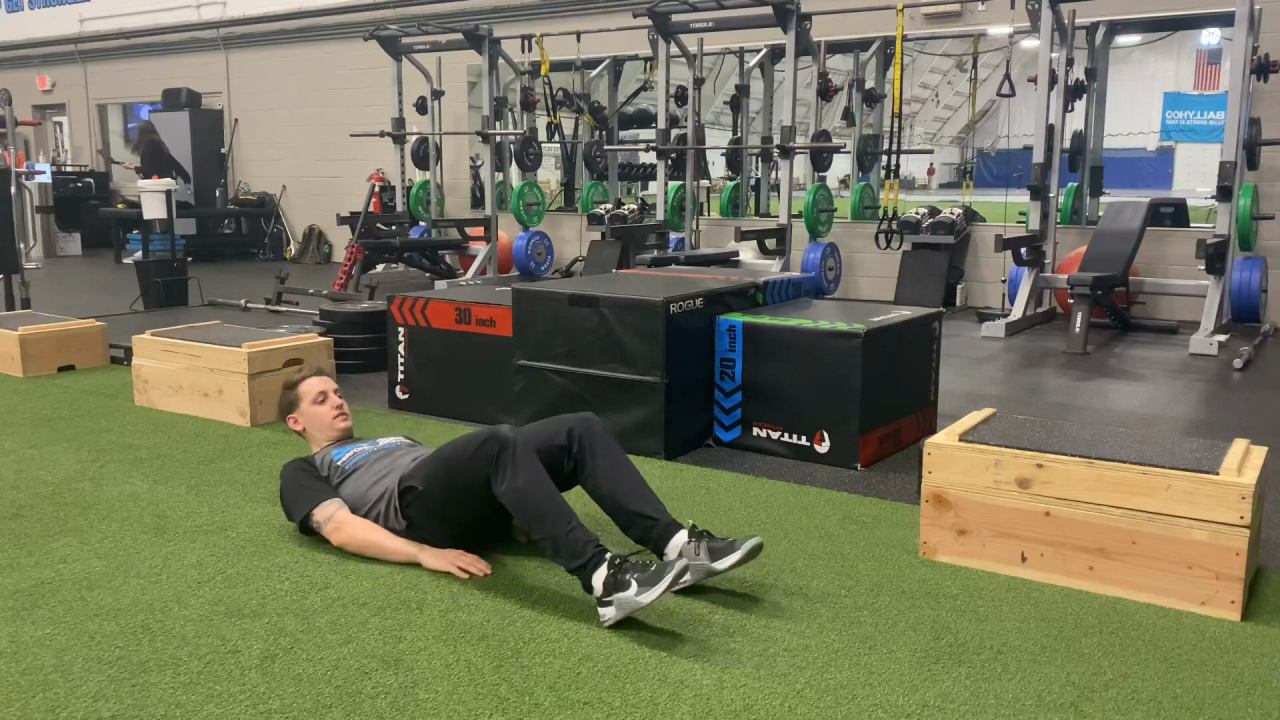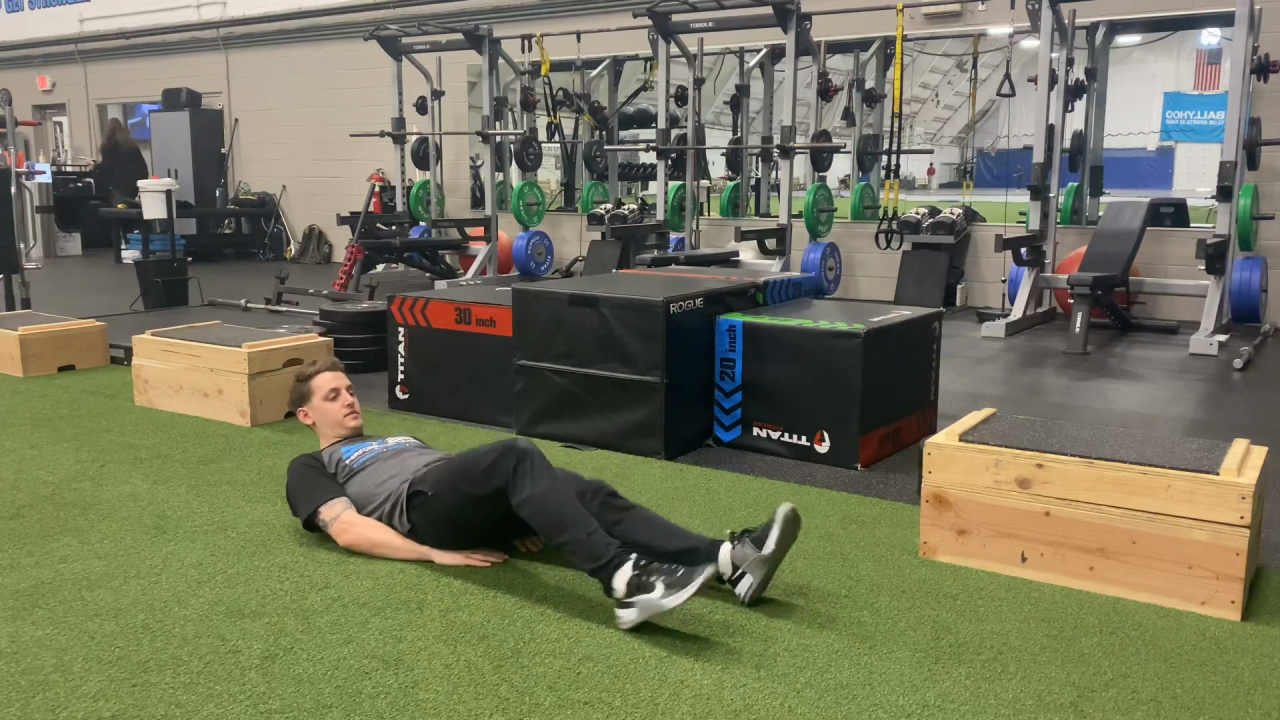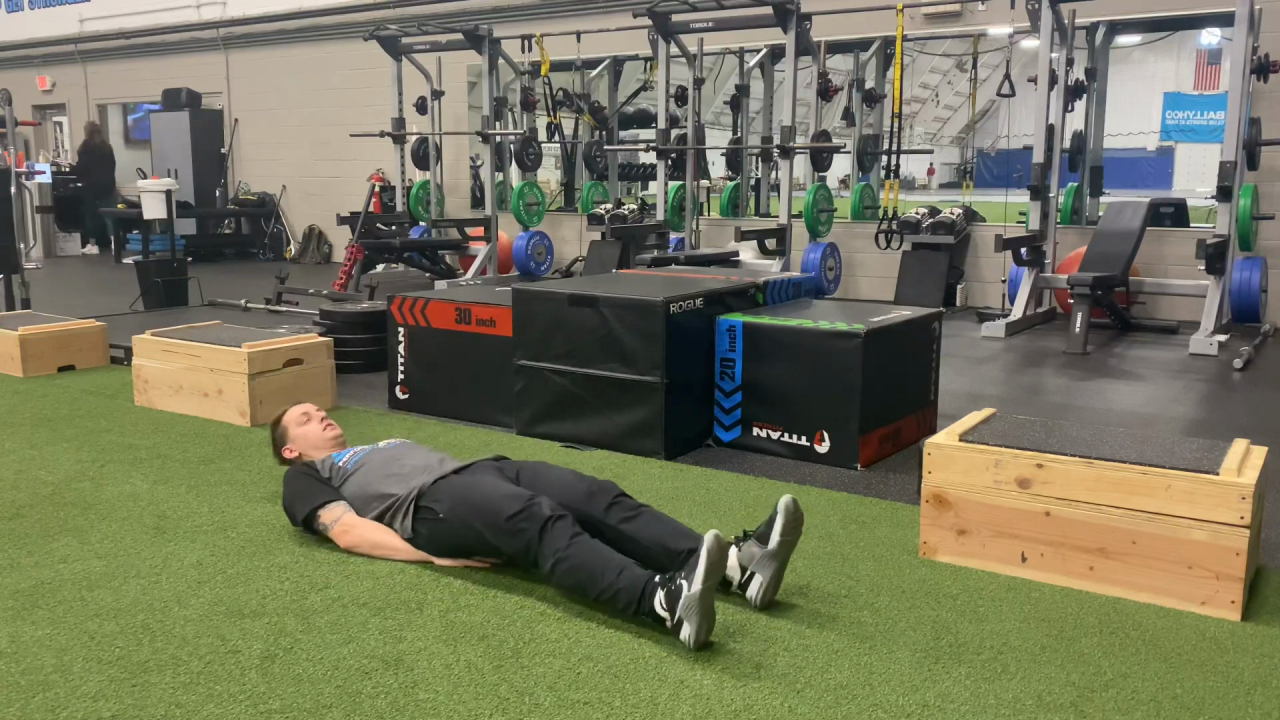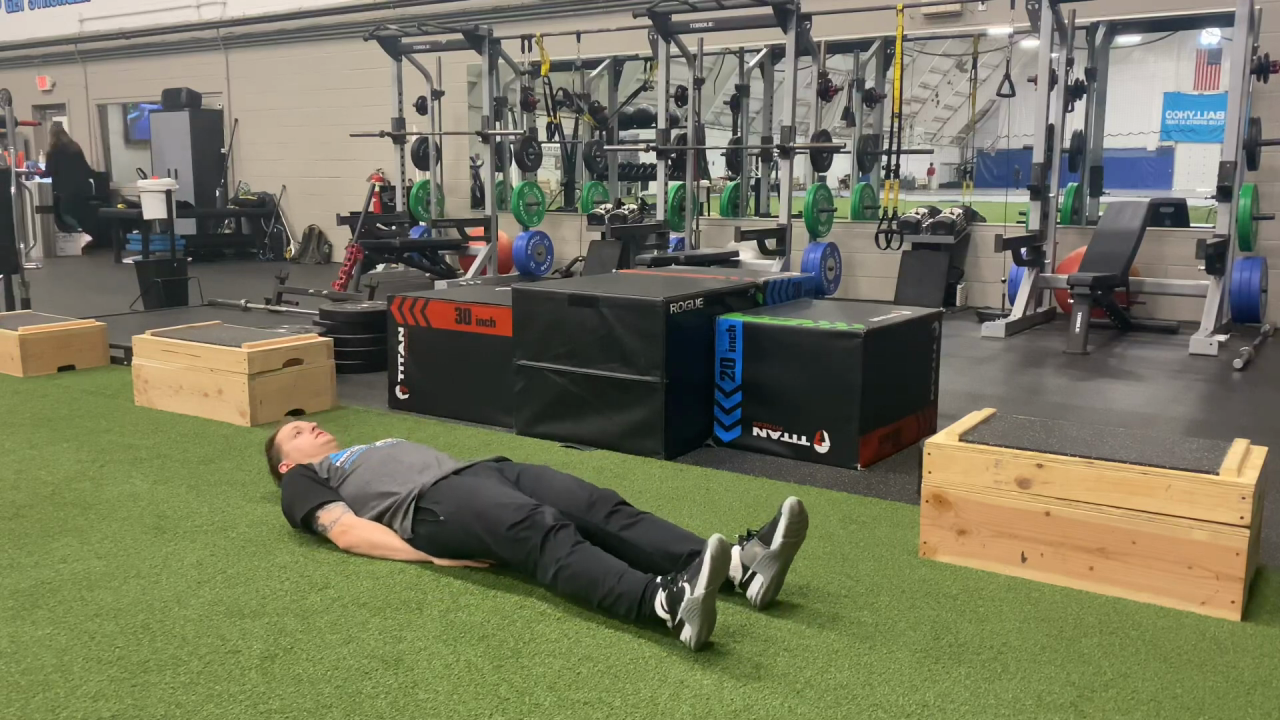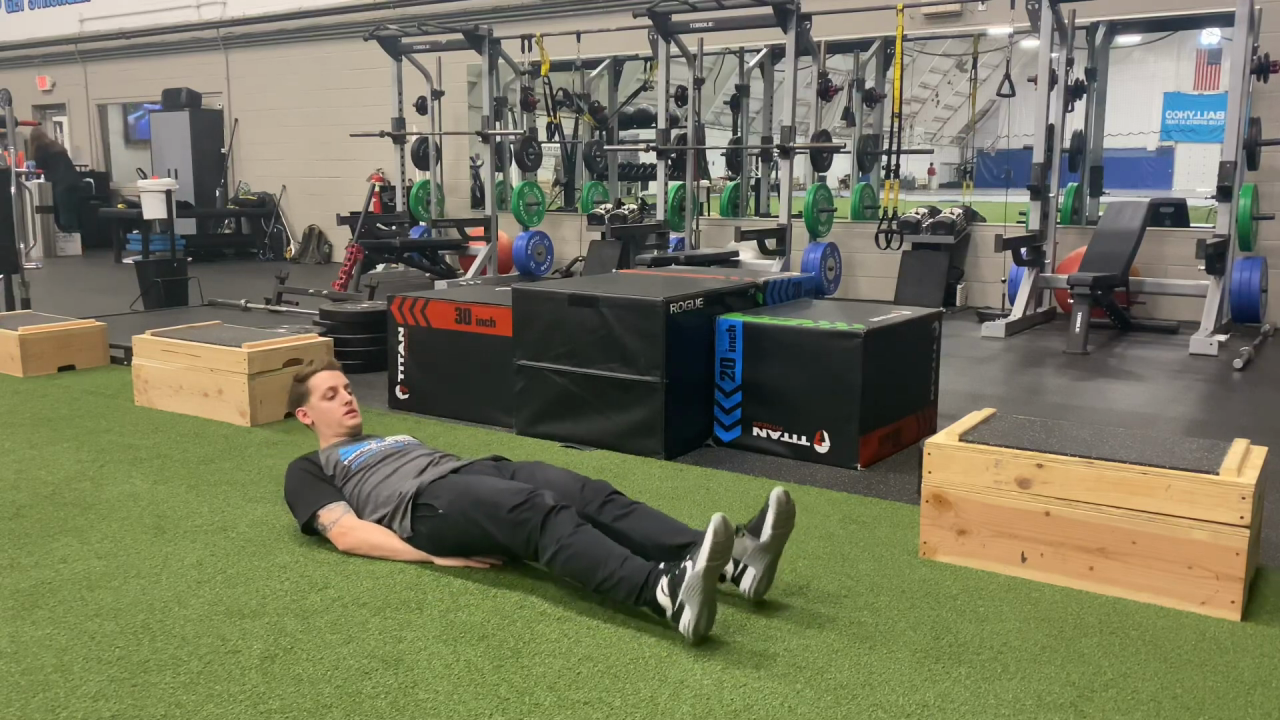
dt=0.7s
person 1, frame 1
left shoulder: (397, 439)
right shoulder: (303, 472)
right elbow: (340, 530)
left wrist: (522, 509)
right wrist: (425, 554)
left hip: (478, 505)
right hip: (415, 502)
left knee: (581, 429)
right knee: (500, 439)
left ankle: (677, 546)
right ankle: (604, 579)
person 1, frame 2
left shoulder: (400, 439)
right shoulder: (310, 469)
right elbow: (348, 530)
left wrist: (508, 521)
right wrist: (436, 552)
left hip: (471, 478)
right hip: (423, 502)
left knee: (592, 496)
right knee: (518, 455)
left ankle: (729, 559)
right ankle: (626, 582)
person 1, frame 3
left shoulder: (386, 445)
right shoulder: (306, 478)
right elbow: (348, 532)
right wrist: (433, 555)
right hip: (431, 502)
left knee: (600, 501)
right knee: (542, 525)
left ankle: (737, 564)
right ankle: (667, 599)
person 1, frame 4
left shoulder: (380, 448)
right shoulder: (305, 481)
right elbow: (347, 532)
right wrist: (434, 556)
right hip: (431, 501)
left knee: (602, 509)
right knee: (542, 532)
left ankle: (741, 564)
right ankle: (666, 602)
person 1, frame 5
left shoulder: (392, 441)
right shoulder: (309, 471)
right elbow: (346, 533)
right wrist: (435, 553)
right hip: (428, 504)
left knee: (592, 498)
right knee: (540, 514)
left ankle: (732, 559)
right ankle: (667, 592)
